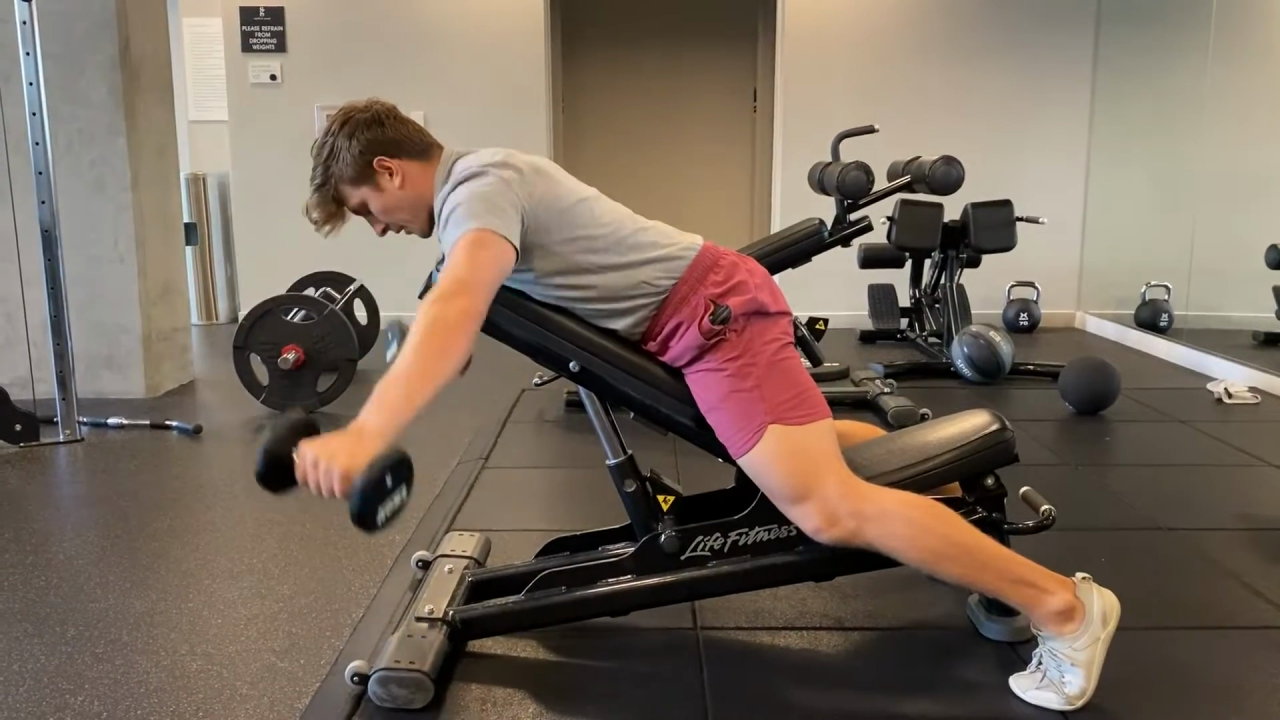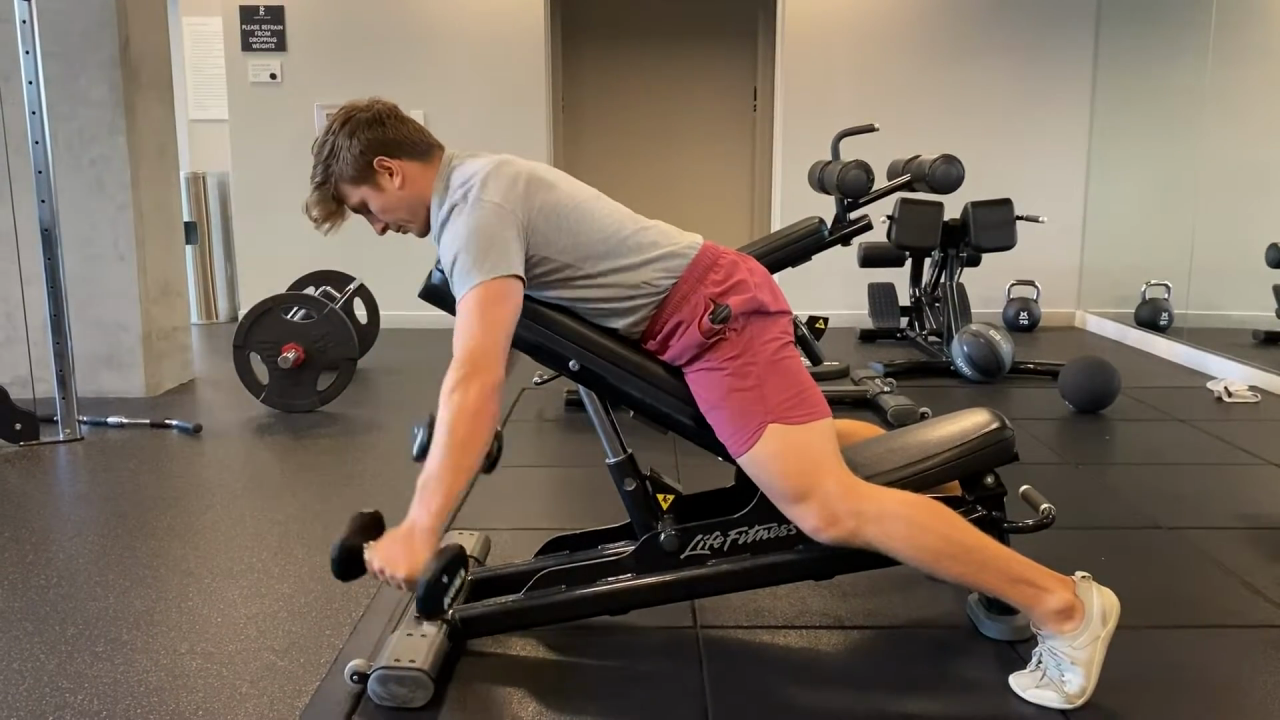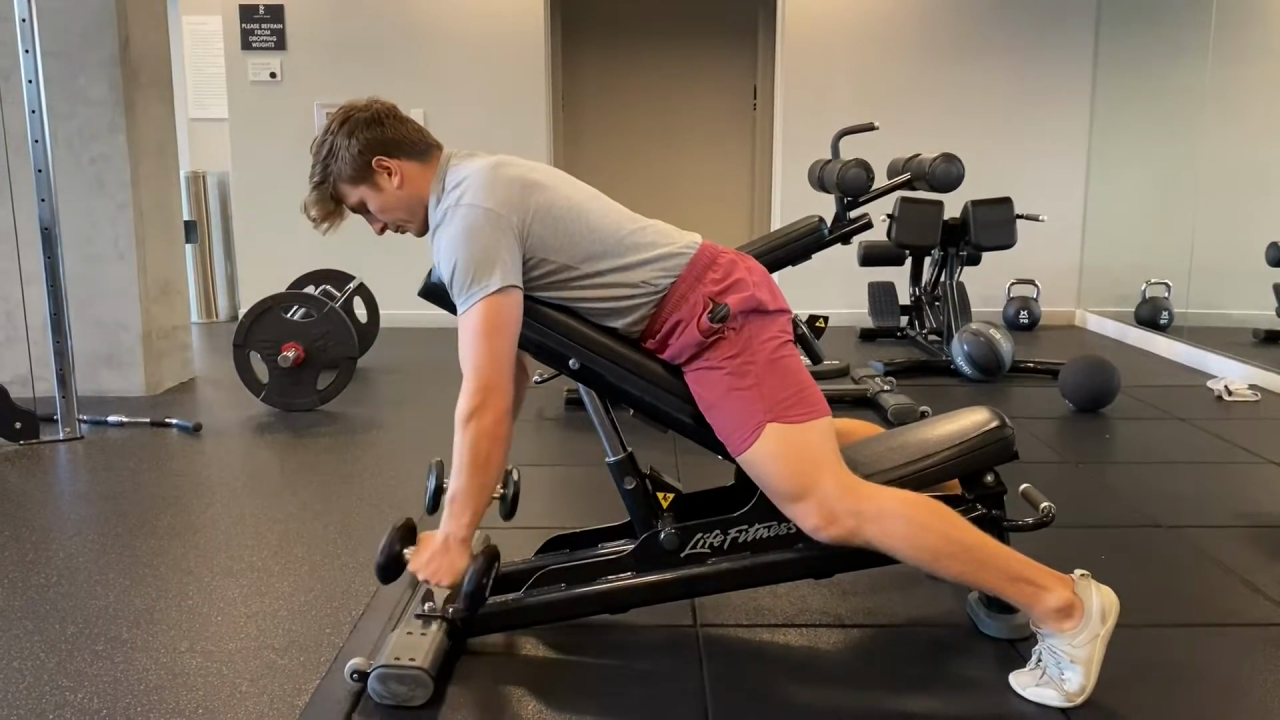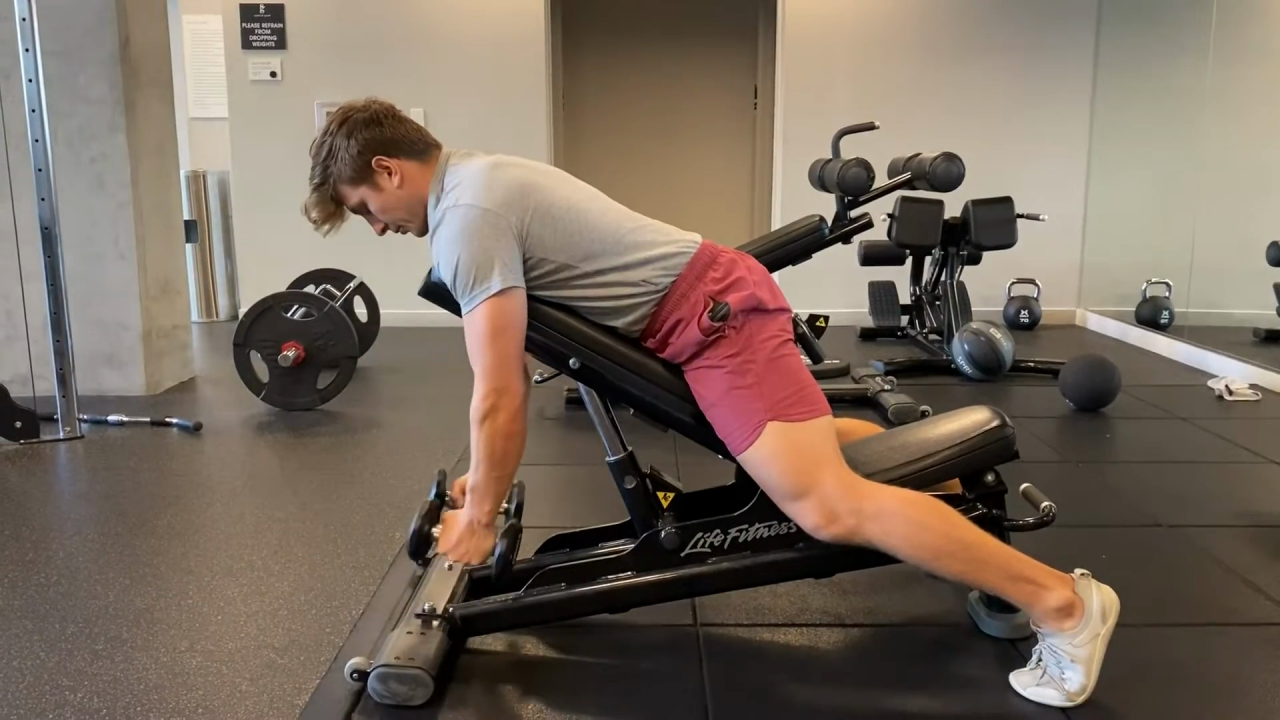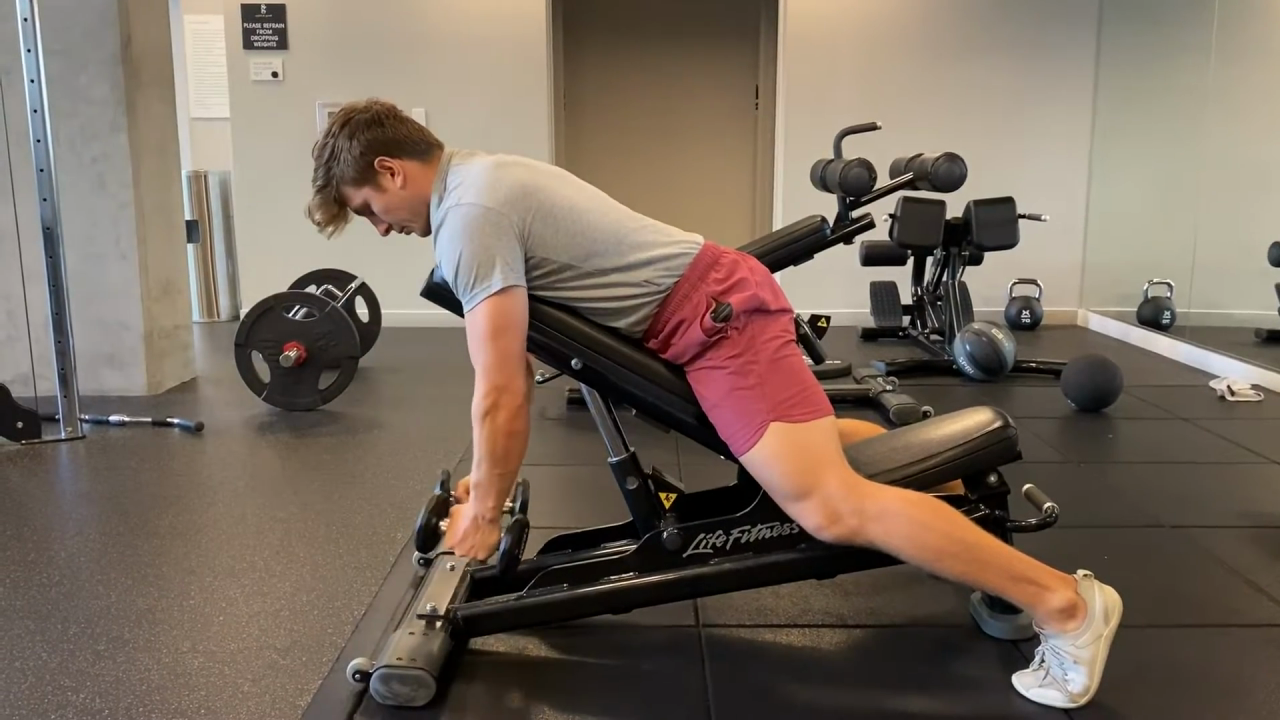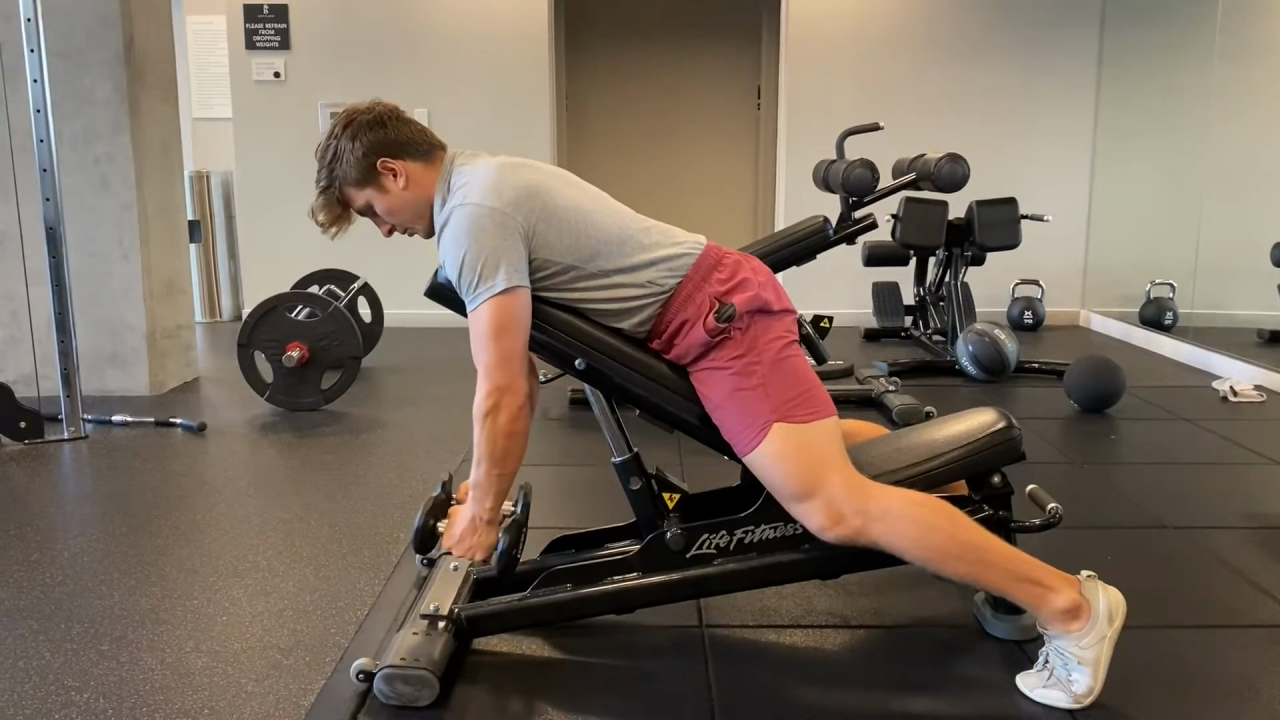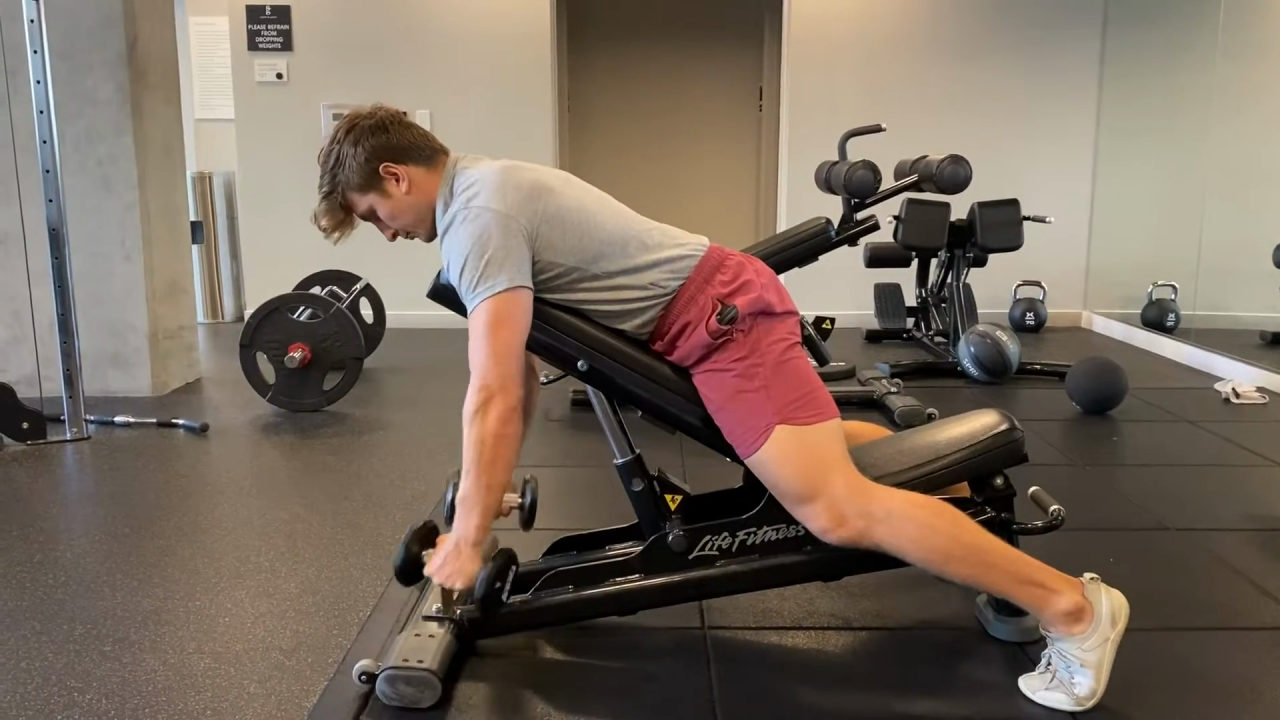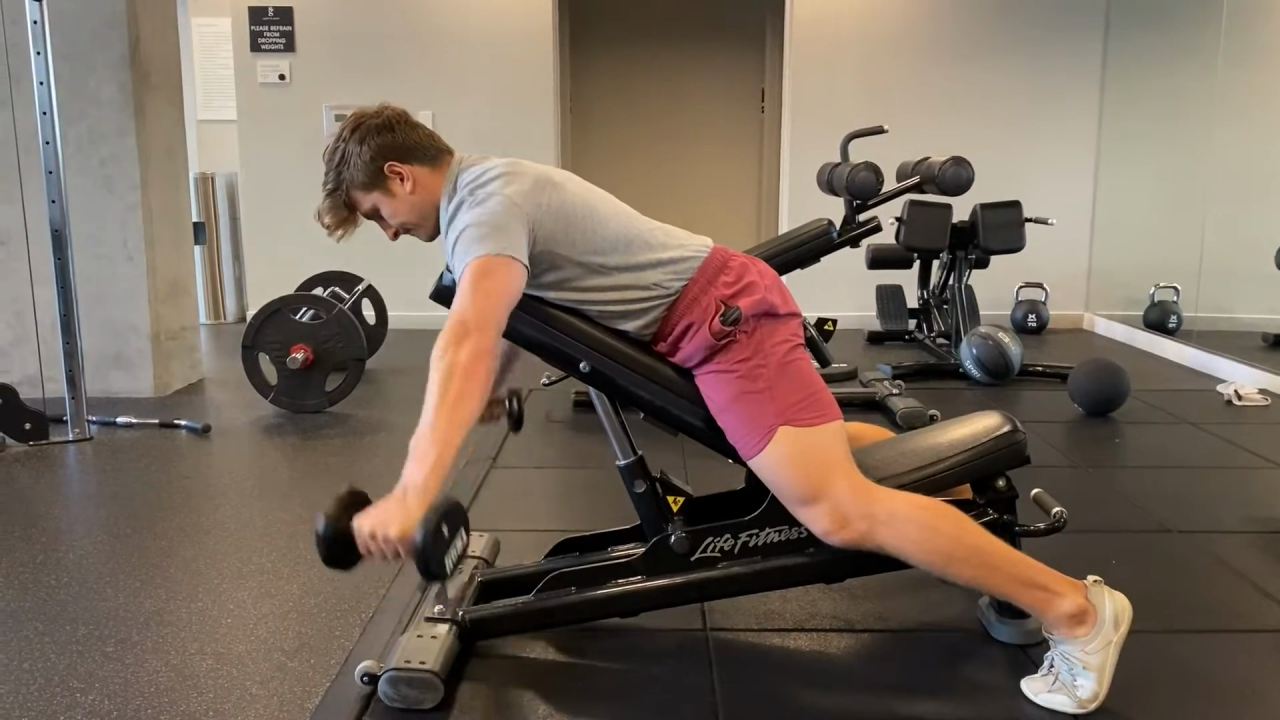
dt=0.3s
person 1, frame 1
left shoulder: (475, 191)
right shoulder: (478, 177)
left elbow: (455, 306)
right elbow: (469, 297)
left wrist: (362, 438)
right wrist: (436, 349)
left hip: (712, 312)
right hip: (706, 304)
left knee: (827, 508)
right knee: (813, 443)
left ankle: (1062, 604)
person 1, frame 2
left shoulder: (474, 210)
right shoulder: (479, 179)
left elbow: (475, 377)
right elbow: (496, 341)
left wrist: (421, 530)
right wrist: (462, 431)
left hip: (712, 314)
right hip: (708, 300)
left knee: (828, 509)
right knee: (805, 442)
left ankle: (1062, 604)
person 1, frame 3
left shoulder: (468, 217)
right shoulder: (479, 179)
left elbow: (483, 397)
right elbow: (509, 358)
left wrist: (453, 538)
right wrist: (483, 460)
left hip: (712, 313)
right hip: (709, 297)
left knee: (827, 508)
right knee: (811, 439)
left ankle: (1062, 601)
person 1, frame 4
left shoulder: (467, 220)
right shoulder: (478, 179)
left elbow: (499, 395)
right elbow: (513, 367)
left wrist: (480, 518)
right wrist: (486, 474)
left hip: (712, 313)
right hip: (710, 296)
left knee: (829, 508)
right knee: (809, 438)
left ankle: (1063, 602)
person 1, frame 5
left shoulder: (469, 218)
right shoulder: (482, 180)
left elbow: (502, 392)
right elbow: (516, 364)
left wrist: (487, 512)
right wrist: (490, 473)
left hip: (713, 313)
right hip: (710, 296)
left knee: (830, 507)
right knee: (811, 439)
left ankle: (1064, 602)
person 1, frame 6
left shoulder: (473, 219)
right shoulder: (485, 180)
left elbow: (502, 392)
right elbow: (519, 369)
left wrist: (482, 514)
right wrist: (489, 479)
left hip: (717, 314)
right hip: (715, 298)
left knee: (833, 508)
right knee: (814, 438)
left ankle: (1068, 602)
person 1, frame 7
left shoulder: (478, 220)
right shoulder: (487, 186)
left elbow: (493, 394)
right elbow: (520, 362)
left wrist: (468, 539)
right wrist: (497, 477)
left hip: (720, 315)
right hip: (718, 300)
left knee: (836, 508)
right knee: (817, 442)
left ankle: (1071, 605)
person 1, frame 8
left shoulder: (483, 205)
right shoulder: (489, 184)
left elbow: (467, 340)
right elbow: (498, 329)
left wrist: (410, 496)
right wrist: (492, 388)
left hip: (723, 316)
right hip: (718, 302)
left knee: (840, 513)
right knee: (815, 442)
left ankle: (1075, 609)
